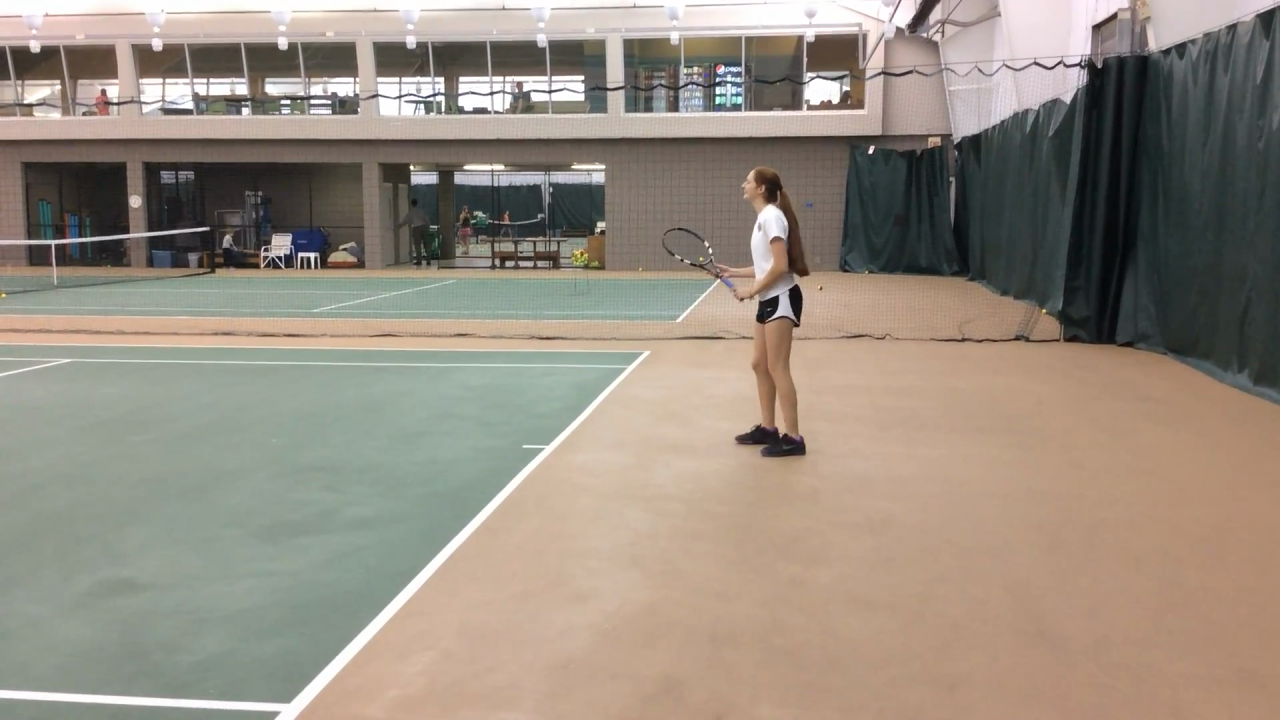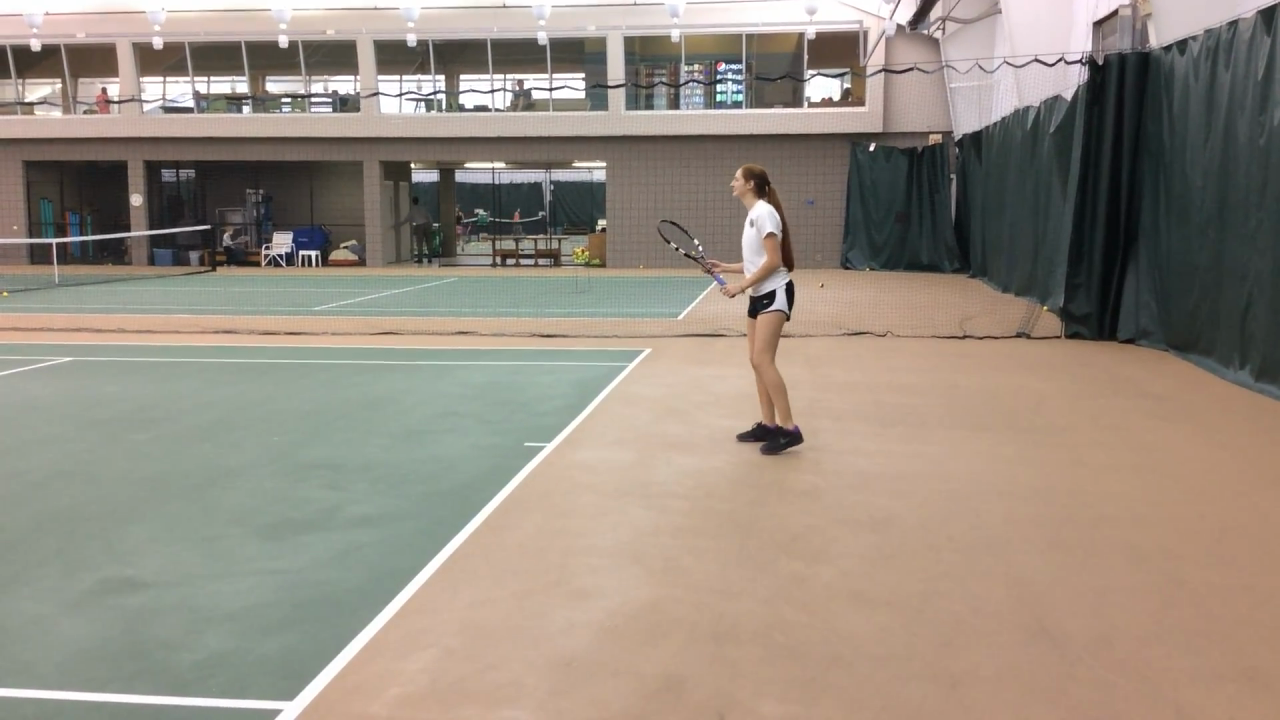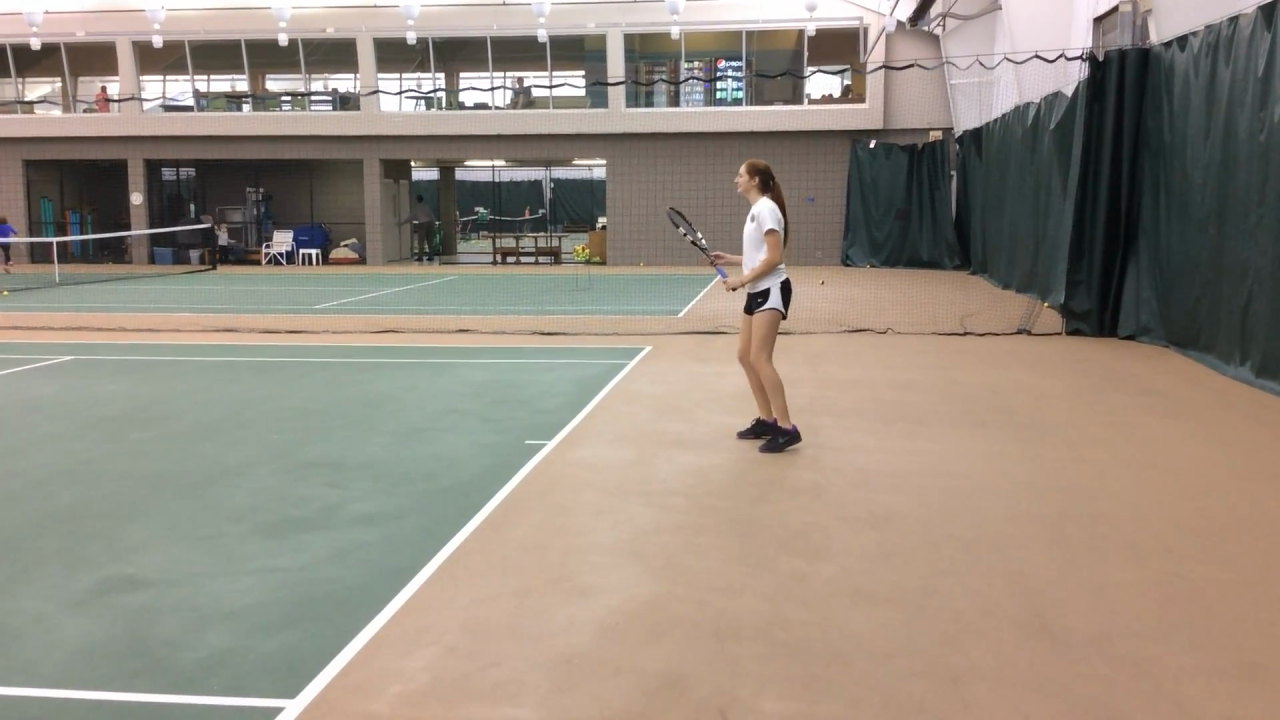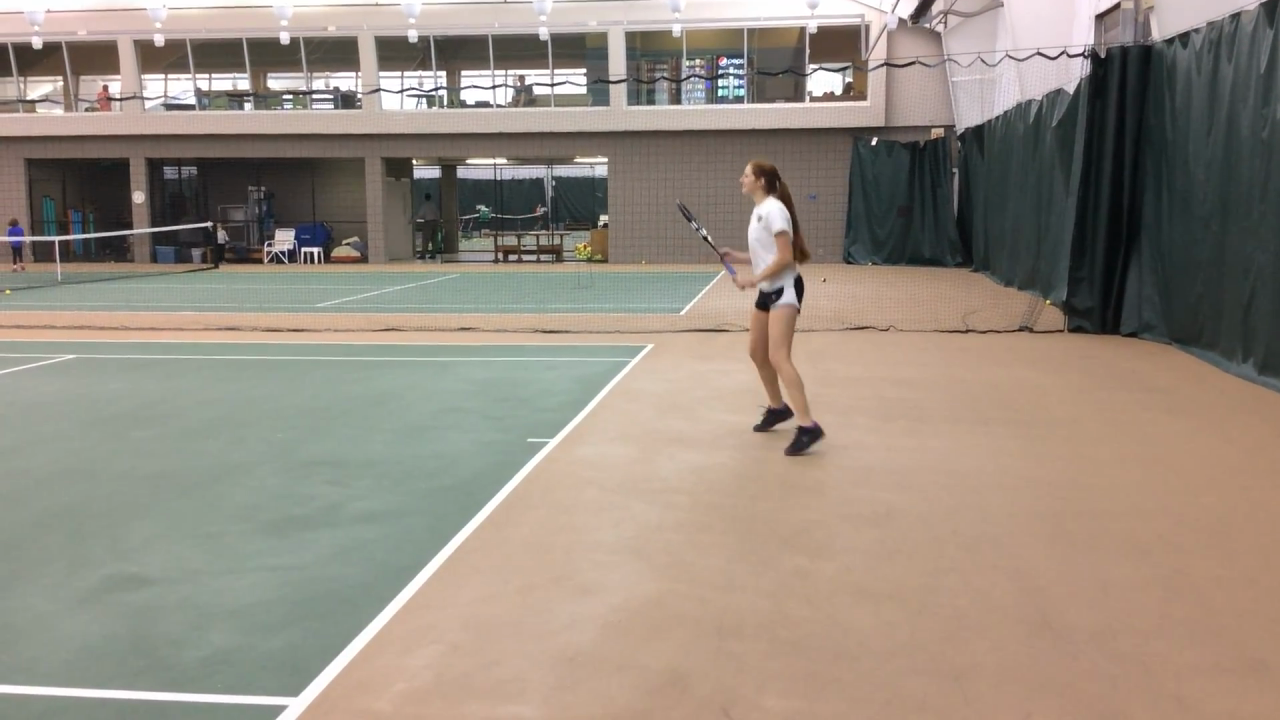
dt=0.4s
person 1, frame 1
left shoulder: (771, 216)
right shoulder: (764, 217)
left elbow: (780, 266)
left wrist: (751, 290)
right wrist: (733, 272)
left hip: (781, 299)
right hip: (769, 300)
left knee: (777, 368)
right knee: (759, 365)
left ankle: (793, 439)
right ankle: (767, 428)
person 1, frame 2
left shoulder: (764, 212)
right shoulder: (752, 214)
left elbow: (773, 261)
left wrist: (740, 286)
right wrist: (725, 267)
left hip: (775, 293)
right hip: (759, 295)
left knee: (762, 360)
right knee: (757, 361)
left ankle: (789, 428)
right ankle: (769, 425)
person 1, frame 3
left shoulder: (766, 209)
right shoulder: (756, 210)
left elbow: (774, 258)
left wrist: (741, 280)
right wrist: (729, 259)
left hip: (771, 291)
right hip: (757, 292)
left knee: (759, 359)
right knee: (746, 356)
left ankle: (786, 428)
right ankle: (767, 420)
person 1, frame 4
left shoulder: (774, 210)
right shoulder: (759, 211)
left elbow: (785, 258)
left wrist: (753, 279)
right wrist: (737, 256)
left hip: (784, 290)
right hip: (768, 291)
left knee: (779, 358)
right knee: (757, 352)
left ankle: (807, 426)
right ankle: (778, 406)
